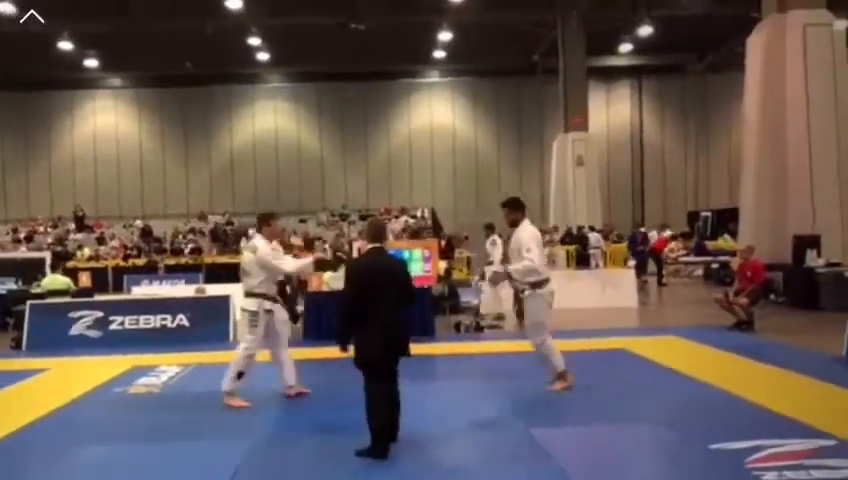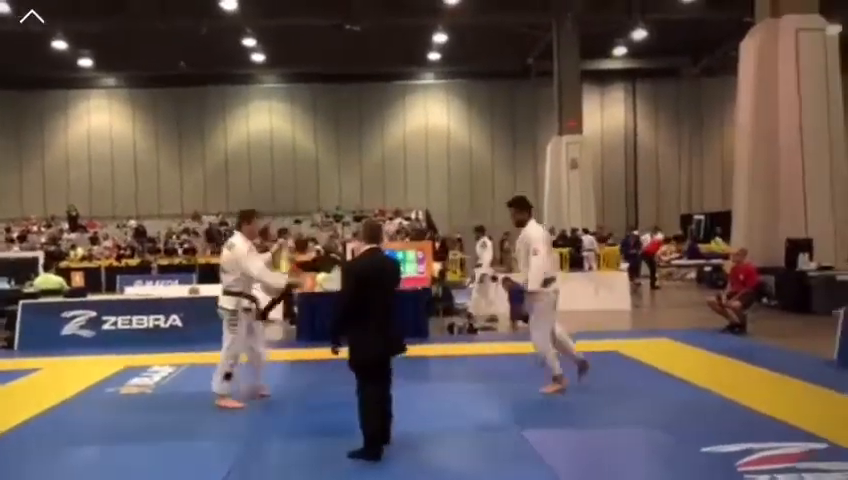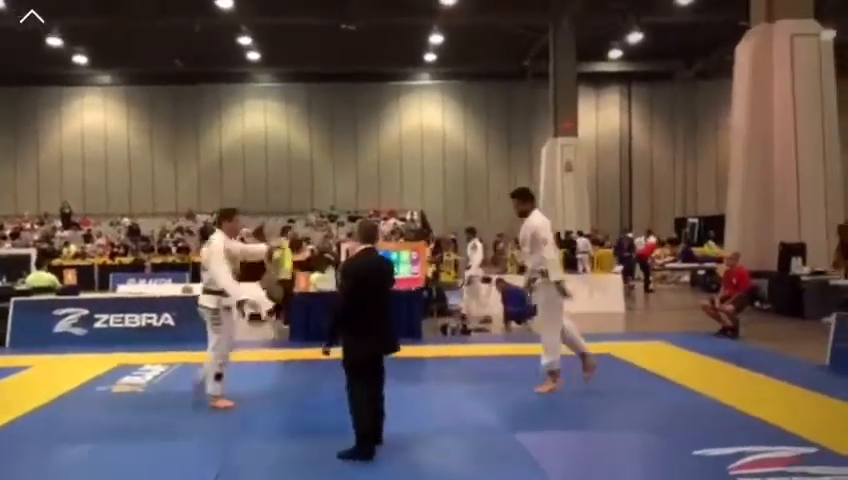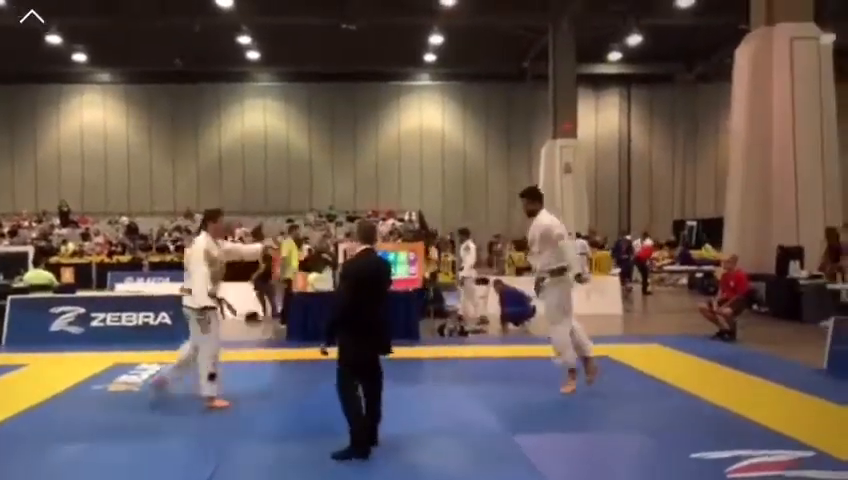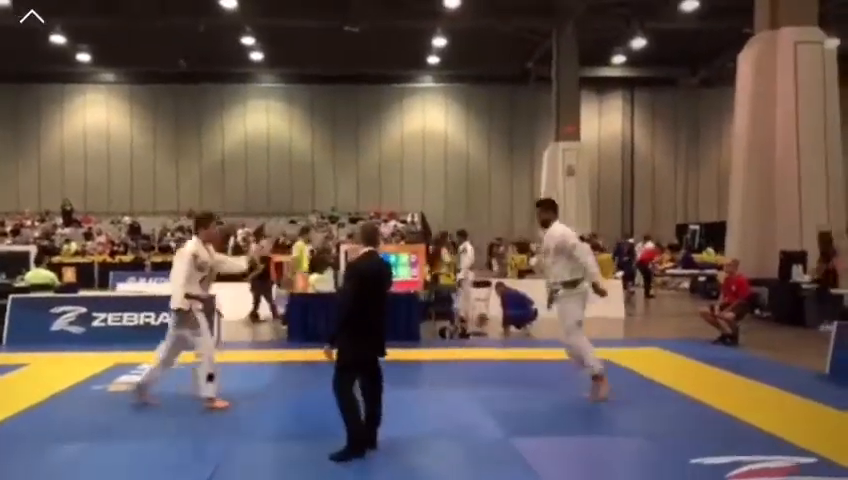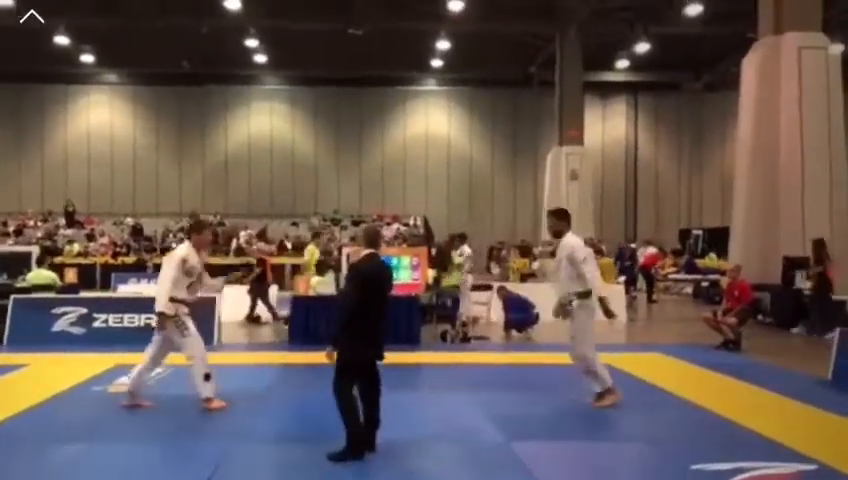
dt=0.1s
person 1, frame 1
left shoulder: (356, 266)
right shoulder: (398, 265)
left elbow: (349, 305)
right elbow: (409, 297)
left wrist: (343, 337)
left hip: (369, 336)
right hip: (394, 334)
left knee: (374, 388)
right knee: (389, 383)
left ankle: (379, 444)
right ankle: (391, 432)
person 1, frame 2
left shoulder: (354, 266)
right shoulder: (392, 264)
left elbow: (346, 305)
left wrist: (336, 337)
left hip: (363, 337)
right hip: (386, 335)
left knee: (367, 389)
right knee: (382, 384)
left ankle: (372, 446)
right ankle: (383, 434)
person 1, frame 3
left shoulder: (352, 265)
right shoulder: (386, 264)
left elbow: (343, 305)
left wrist: (331, 338)
left hip: (358, 336)
right hip: (379, 333)
left knee: (357, 388)
right knee: (374, 383)
left ankle: (364, 445)
right ankle: (375, 433)
person 1, frame 4
left shoulder: (352, 266)
right shoulder: (383, 265)
left elbow: (343, 305)
left wrist: (329, 338)
left hip: (355, 336)
right hip: (375, 334)
left knee: (347, 386)
right knee: (371, 383)
left ankle: (359, 444)
right ankle: (370, 435)
person 1, frame 5
left shoulder: (356, 267)
right shoulder: (384, 267)
left elbow: (347, 307)
left wrist: (332, 340)
left hip: (356, 337)
right hip: (374, 335)
left knee: (343, 385)
right knee: (371, 384)
left ankle: (356, 442)
right ankle: (369, 436)
person 1, frame 6
left shoulder: (358, 268)
right shoulder: (385, 270)
left elbow: (350, 308)
left wrist: (335, 342)
left hip: (355, 339)
right hip: (371, 338)
left knee: (343, 387)
right knee: (369, 387)
left ankle: (355, 443)
right ankle: (368, 439)
person 2, frame 1
left shoulder: (527, 234)
right shoulder: (520, 232)
left elbow: (532, 264)
left wrist: (506, 273)
left hip: (537, 291)
right hip: (531, 290)
left knee: (539, 337)
right knee: (536, 334)
left ankle: (564, 376)
right ankle: (559, 371)
person 2, frame 2
left shoulder: (533, 234)
right shoulder: (527, 232)
left elbow: (539, 265)
left wrist: (531, 291)
right wrist: (517, 283)
left hip: (542, 290)
right hip: (537, 290)
left knee: (540, 337)
right knee: (552, 332)
left ankle: (558, 379)
right ankle: (579, 360)
person 2, frame 3
left shoulder: (538, 223)
right shoulder: (529, 223)
left elbow: (550, 253)
left wrist: (558, 281)
right wrist: (529, 278)
left hip: (547, 282)
right hip: (540, 280)
left knee: (547, 328)
right knee: (559, 322)
left ankle: (552, 376)
right ankle: (585, 357)
person 2, frame 4
left shoulder: (547, 223)
right shoulder: (538, 223)
left elbow: (567, 246)
left wrist: (577, 273)
right wrist: (540, 278)
left hip: (556, 280)
right hip: (549, 280)
left knee: (557, 326)
right knee: (566, 322)
left ankle: (571, 373)
right ankle: (588, 360)
person 2, frame 5
left shoulder: (562, 233)
right shoulder: (549, 234)
left elbow: (585, 256)
left wrist: (596, 283)
right wrist: (552, 291)
left hip: (570, 292)
right hip: (562, 292)
left knee: (572, 337)
right knee: (575, 337)
left ankle: (600, 377)
right ankle: (597, 376)
person 2, frame 6
left shoulder: (573, 245)
right shoulder: (562, 246)
left elbow: (591, 272)
left wrist: (603, 301)
right wrist: (560, 303)
left hip: (582, 304)
right hip: (573, 304)
left knee: (584, 351)
right knee: (581, 351)
left ankle: (609, 391)
right ankle: (602, 390)
person 3, frame 1
left shoulder: (260, 245)
right shoulder: (261, 249)
right elbow: (288, 267)
right wrist: (311, 260)
left hip: (265, 302)
right hip: (256, 305)
left knee: (280, 343)
right knee: (249, 349)
left ankle: (291, 386)
right ankle: (229, 393)
person 3, frame 2
left shoulder: (241, 243)
right shoulder: (239, 247)
left elbow: (258, 262)
right elbow: (258, 272)
left wrist: (273, 254)
right wrist: (286, 281)
left hip: (242, 301)
right hip: (235, 303)
left knee: (255, 345)
right knee: (233, 348)
left ankle: (255, 386)
right ankle: (221, 394)
person 3, frame 3
left shoulder: (226, 242)
right shoulder: (217, 245)
left elbow: (246, 251)
right elbow: (223, 276)
left wrist: (268, 248)
right wrist: (243, 299)
left hip: (221, 301)
right hip: (215, 302)
left knee: (223, 346)
right knee: (220, 348)
left ankle: (203, 380)
right ankle: (215, 395)
person 3, frame 4
left shoulder: (216, 244)
right shoulder: (201, 247)
left elbow: (238, 250)
right elbow: (197, 278)
left wrist: (262, 248)
right wrist: (206, 306)
left hip: (205, 302)
right hip: (200, 303)
left knee: (194, 347)
right knee: (209, 349)
left ankle: (164, 379)
right ankle: (210, 396)
person 3, frame 5
left shoulder: (207, 250)
right shoulder: (190, 251)
left elbow: (225, 264)
right elbow: (178, 280)
left wrist: (249, 261)
right wrist: (181, 309)
left hip: (195, 306)
right hip: (188, 307)
left knee: (169, 350)
right knee: (207, 350)
left ankle: (142, 387)
right ankle: (210, 398)
person 3, frame 6
left shoulder: (196, 257)
right shoulder: (180, 256)
left elbow: (205, 283)
right elbow: (164, 284)
left wrist: (223, 282)
right wrist: (163, 313)
left hip: (179, 310)
right hip: (173, 311)
left knee: (155, 353)
right knee: (197, 351)
left ankle: (132, 394)
right ankle: (208, 398)
